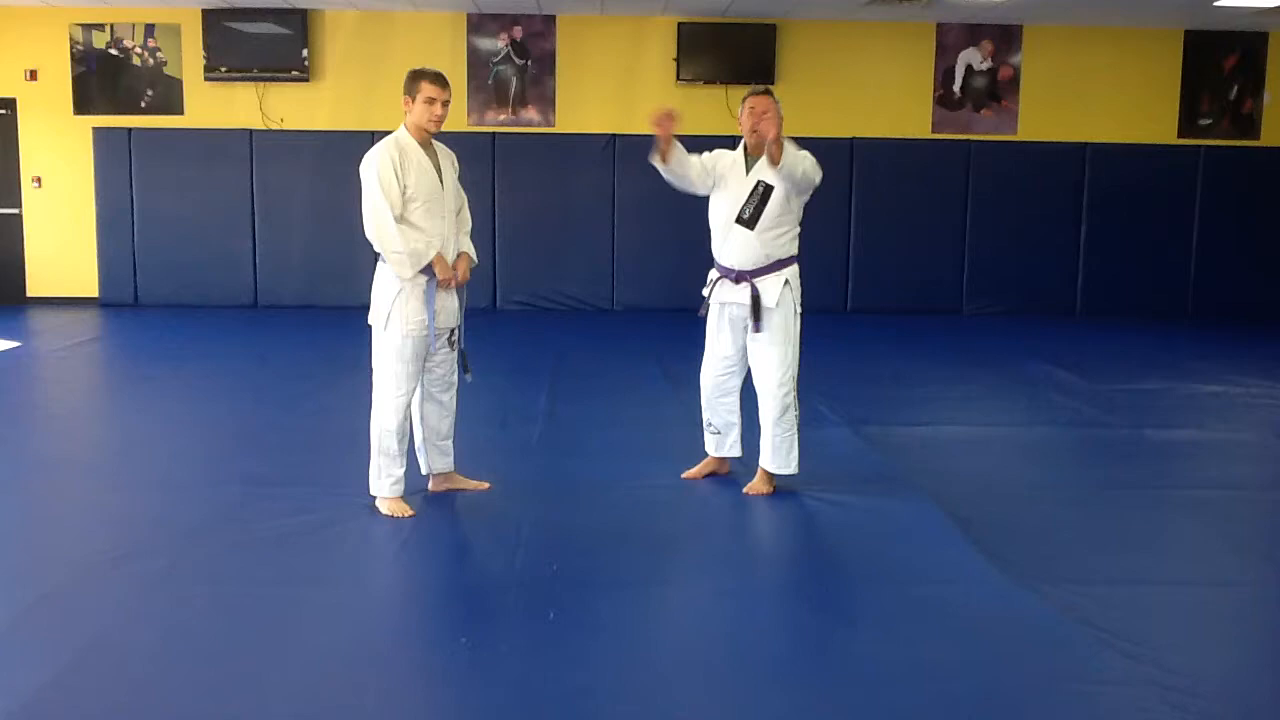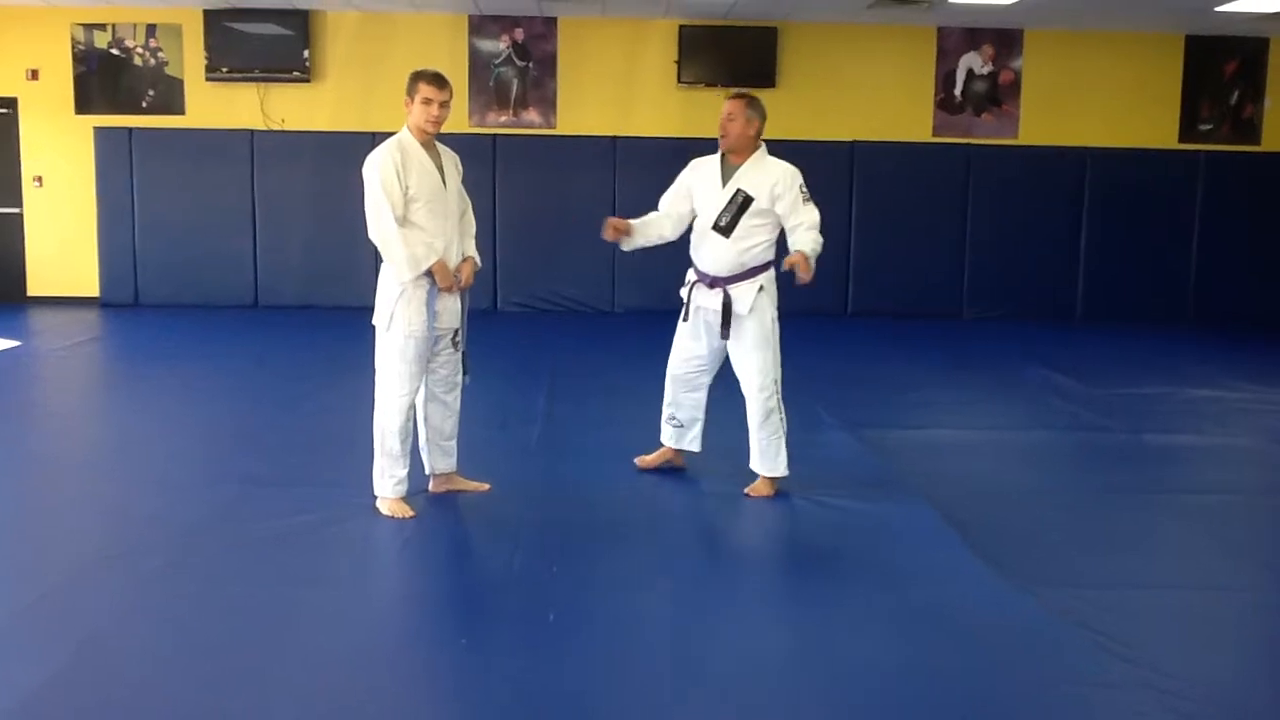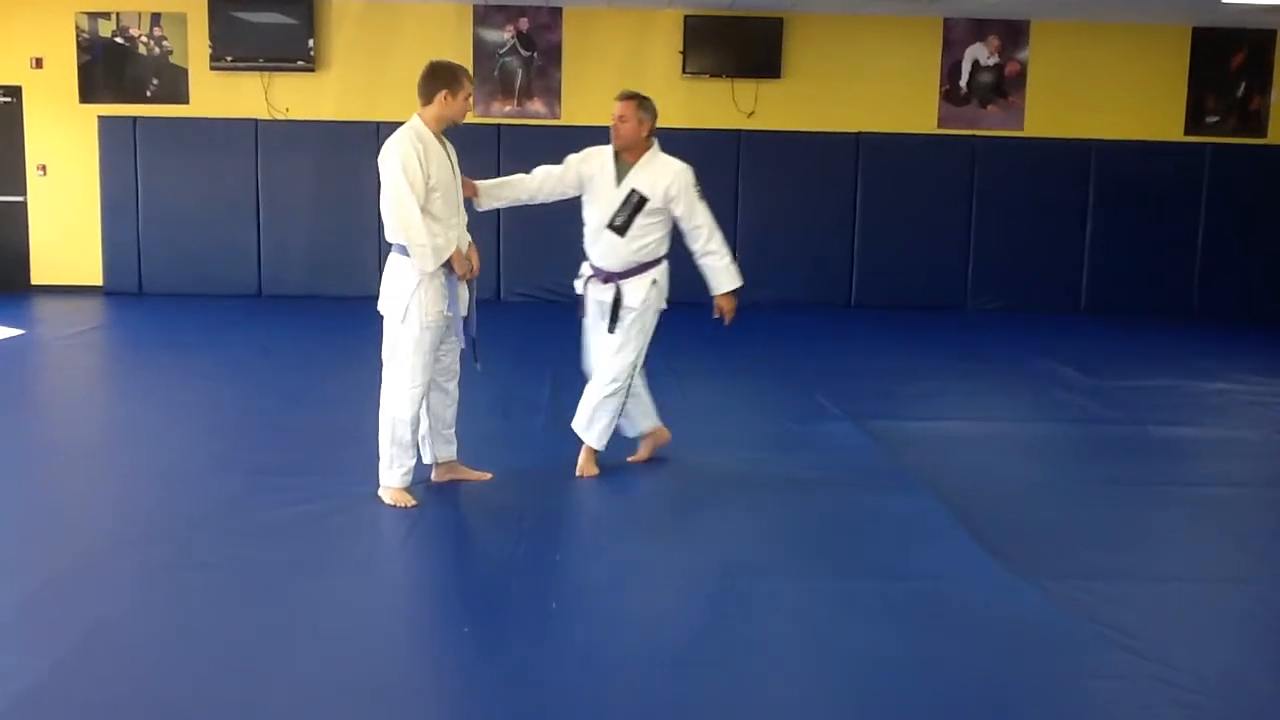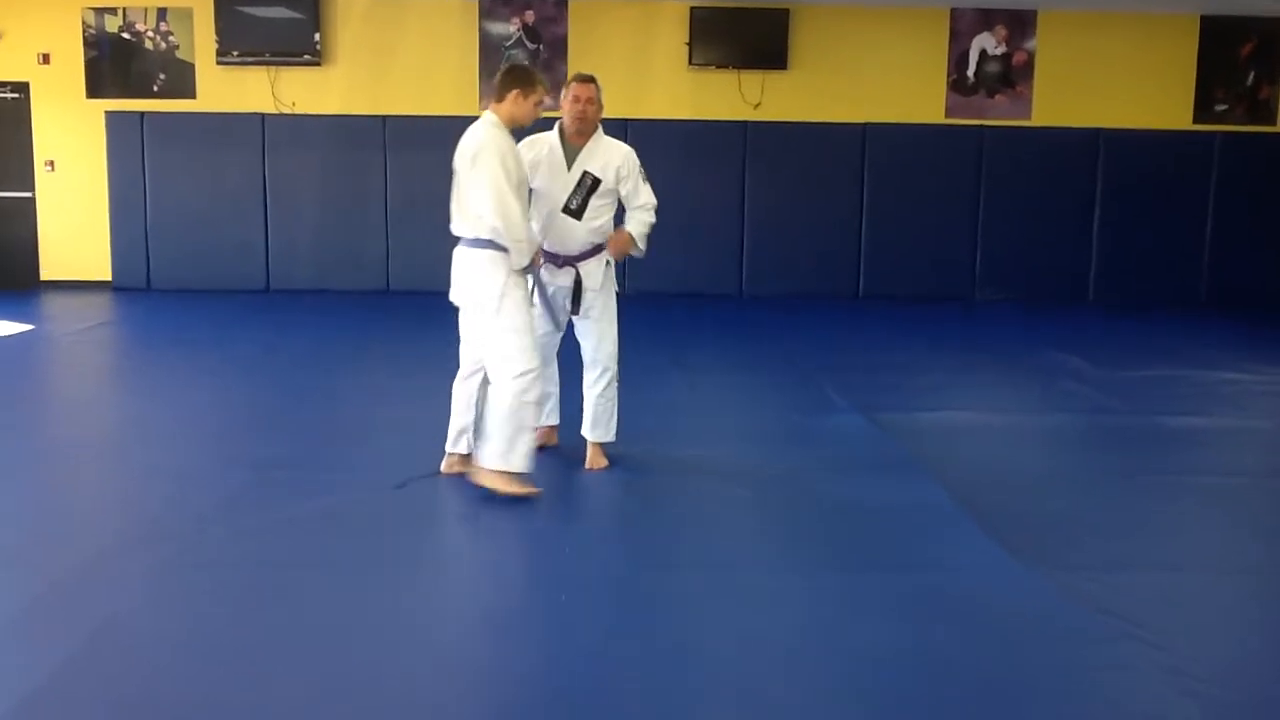
dt=0.7s
person 1, frame 1
left shoulder: (446, 157)
right shoulder: (385, 156)
left elbow: (459, 212)
right elbow: (380, 226)
left wrist: (464, 254)
right wrist: (432, 260)
left hip: (443, 289)
right hip: (404, 288)
left knee: (441, 385)
right knee: (395, 392)
left ankle: (441, 470)
right ankle: (386, 489)
person 1, frame 2
left shoulder: (449, 159)
right shoulder: (387, 157)
left elbow: (463, 215)
right elbow: (384, 227)
left wrist: (468, 259)
right wrist: (432, 266)
left hip: (448, 290)
right hip: (408, 289)
left knee: (446, 386)
right knee: (398, 393)
left ankle: (443, 471)
right ankle: (389, 489)
person 1, frame 3
left shoulder: (442, 145)
right shoulder: (405, 145)
right elbow: (405, 218)
left wrist: (466, 246)
right wrist: (450, 254)
left hip: (445, 277)
right hip: (416, 278)
left knee: (444, 376)
right knee: (407, 381)
left ankle: (443, 461)
right ankle: (393, 478)
person 1, frame 4
left shoulder: (488, 136)
right shoulder: (490, 140)
right elbow: (500, 212)
left wrist: (523, 250)
right wrist: (526, 253)
left hip: (483, 262)
right hip: (490, 265)
left knee: (479, 366)
right knee: (520, 367)
left ankle: (460, 454)
right ankle: (497, 464)
person 2, frame 1
left shoulder: (795, 162)
right shoulder: (718, 161)
left elbow: (804, 176)
right elbow: (684, 174)
left wrist: (777, 146)
right wrist: (666, 141)
left hip: (774, 289)
right hip: (725, 288)
left knee: (775, 382)
right knee: (716, 377)
left ankle: (768, 469)
right ankle: (719, 455)
person 2, frame 2
left shoulder: (780, 175)
right shoulder: (698, 169)
left elbow: (805, 227)
right elbow: (668, 219)
left wrist: (803, 255)
right wrist: (629, 229)
left hip: (749, 295)
right hip: (701, 291)
left knee: (759, 384)
right knee: (684, 370)
left ankle: (768, 471)
right ankle: (674, 448)
person 2, frame 3
left shoulder: (674, 174)
right shoulder: (590, 161)
left elbow: (702, 232)
right elbow: (540, 184)
left wrist: (723, 286)
right wrist: (478, 189)
left hip: (639, 287)
right hip: (596, 281)
left knee: (615, 368)
right knee: (607, 366)
left ankle: (589, 445)
right ankle: (652, 431)
person 2, frame 4
left shoulder: (619, 155)
right shoulder: (534, 148)
left elbow: (643, 206)
left wrist: (630, 234)
left hip: (592, 269)
right hip: (544, 267)
left knee: (600, 356)
right knee: (536, 350)
left ankle: (595, 441)
right ankle: (546, 427)
